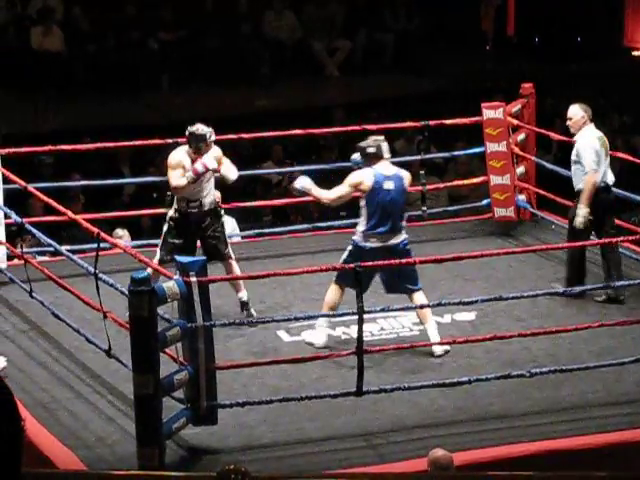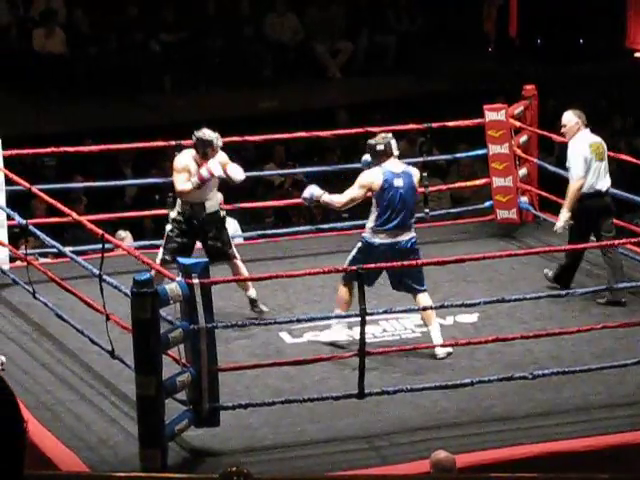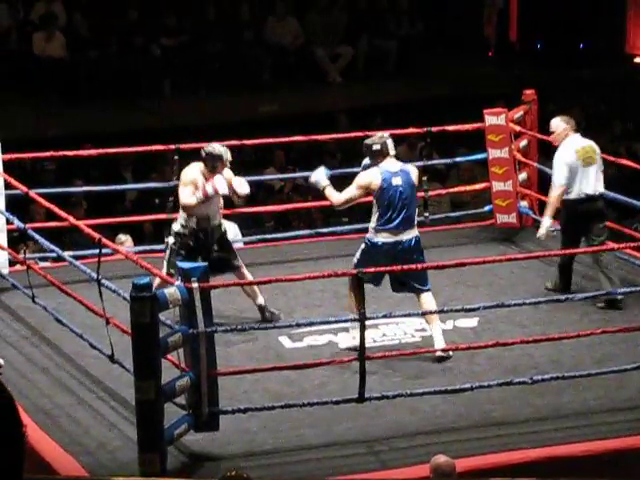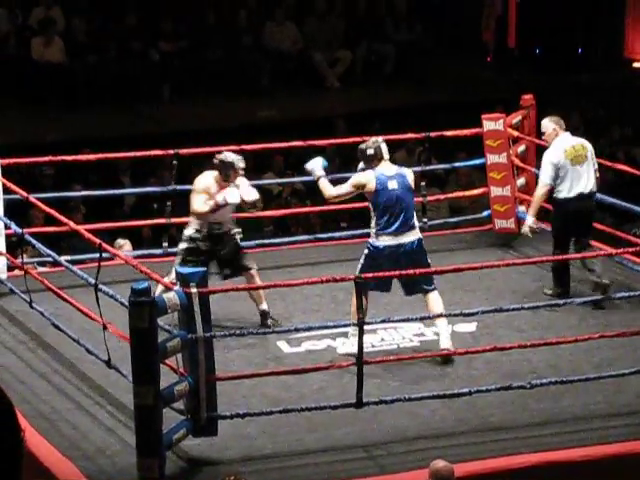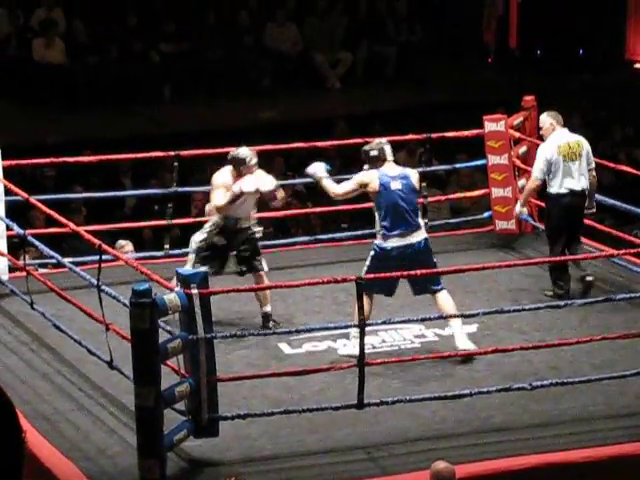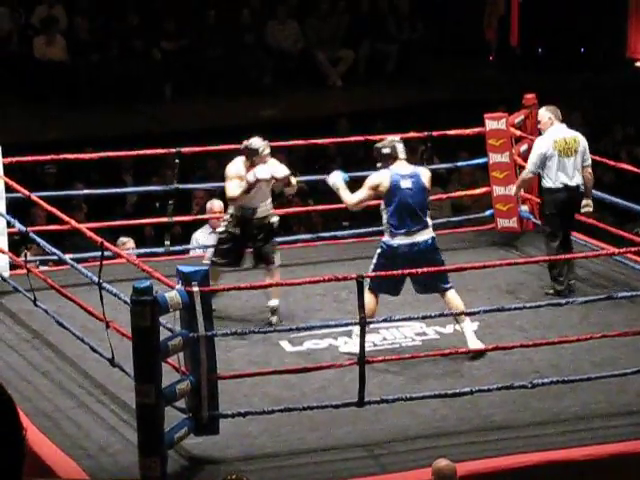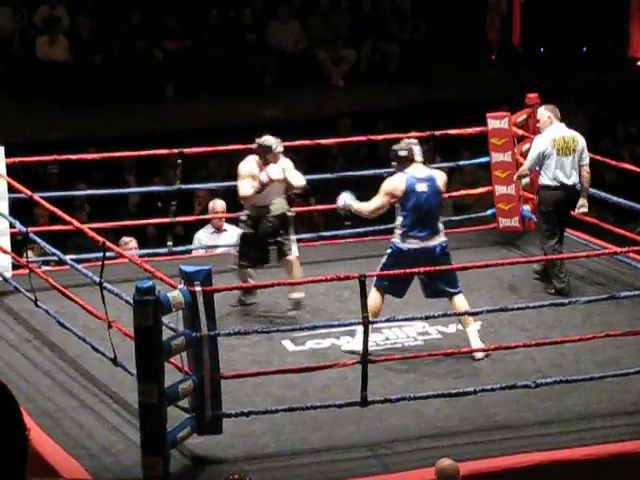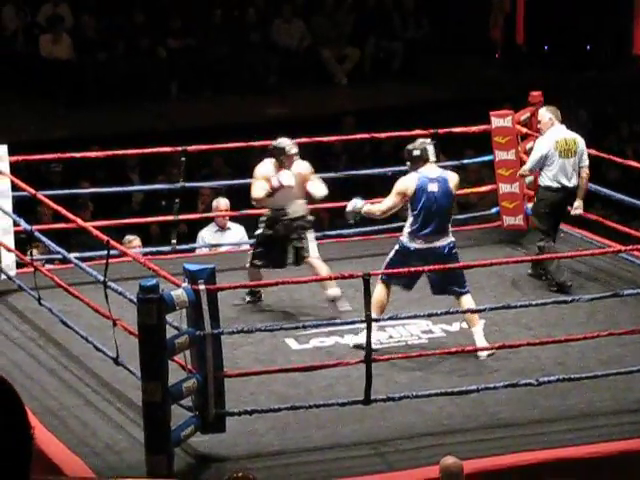
dt=0.1s
person 1, frame 1
left shoulder: (361, 176)
right shoulder: (405, 176)
left elbow: (330, 199)
left wrist: (308, 186)
left hip: (366, 245)
right hip: (397, 244)
left knee: (339, 283)
right knee: (415, 290)
left ankle: (320, 332)
right ankle: (435, 340)
person 1, frame 2
left shoulder: (371, 175)
right shoulder: (414, 174)
left elbow: (340, 203)
left wrist: (318, 194)
left hip: (375, 243)
right hip: (405, 243)
left knee: (347, 278)
right knee: (420, 291)
right ankle: (438, 341)
person 1, frame 3
left shoulder: (370, 176)
right shoulder: (412, 171)
left elbow: (339, 201)
left wrist: (323, 182)
left hip: (379, 243)
right hip: (409, 242)
left knee: (356, 283)
right knee: (423, 291)
right ankle: (439, 343)
person 1, frame 4
left shoulder: (364, 178)
right shoulder: (408, 174)
left elbow: (331, 194)
left wrist: (319, 173)
left hip: (381, 247)
right hip: (411, 243)
right knee: (429, 290)
left ankle: (354, 341)
right ankle: (445, 339)
person 1, frame 5
left shoulder: (369, 178)
right shoulder: (413, 175)
left elbow: (336, 192)
left wrist: (320, 175)
left hip: (387, 248)
right hip: (417, 244)
left knee: (365, 291)
right knee: (438, 290)
left ankle: (355, 342)
right ankle: (461, 339)
person 1, frame 6
left shoulder: (380, 178)
right shoulder: (424, 174)
left elbow: (351, 201)
left wrist: (338, 184)
left hip: (394, 246)
right hip: (425, 243)
left knee: (372, 290)
right knee: (446, 289)
left ankle: (358, 341)
right ankle: (471, 340)
person 1, frame 7
left shoulder: (395, 182)
right shoulder: (440, 177)
left elbow: (369, 211)
left wrist: (350, 203)
left hip: (404, 248)
right hip: (435, 247)
left knee: (378, 289)
right knee: (454, 293)
left ankle: (361, 339)
right ankle: (476, 343)
person 1, frame 8
left shoulder: (407, 182)
right shoulder: (452, 179)
left elbow: (381, 211)
left wrist: (360, 207)
left hip: (411, 247)
right hip: (443, 247)
left knee: (384, 282)
right knee: (462, 293)
left ankle: (370, 334)
right ankle: (481, 343)
person 2, frame 1
left shoulder: (586, 140)
right shoulder: (597, 136)
left elbow: (591, 175)
left wrist: (583, 206)
left hip: (592, 197)
right hip: (605, 195)
left knee: (576, 242)
right knee: (608, 243)
left ankle: (573, 286)
right ankle: (615, 290)
person 2, frame 2
left shoulder: (577, 146)
right shoulder: (598, 141)
left elbow: (577, 182)
left wrist: (566, 211)
left hip: (586, 201)
right hip: (604, 199)
left knee: (576, 244)
right knee: (608, 246)
left ankle: (561, 279)
right ankle: (617, 293)
person 2, frame 3
left shoulder: (564, 152)
right shoulder: (592, 146)
left elbow: (558, 189)
right elbow: (600, 174)
left wrist: (547, 218)
left hip: (576, 206)
right hip: (596, 203)
left knee: (569, 248)
right knee: (598, 249)
left ankle: (562, 286)
right ankle: (612, 292)
person 2, frame 4
left shoulder: (553, 152)
right shoulder: (584, 144)
left elbow: (544, 188)
right elbow: (596, 175)
left wrist: (531, 215)
left hip: (566, 205)
right hip: (587, 201)
left knee: (561, 248)
right knee: (583, 245)
left ankle: (561, 289)
right ankle: (598, 278)
person 2, frame 5
left shoulder: (547, 147)
right shoulder: (581, 142)
left elbow: (535, 181)
right elbow: (592, 174)
left wrist: (520, 203)
right wrist: (591, 199)
left hip: (558, 200)
right hip: (579, 198)
left knee: (556, 246)
right knee: (573, 241)
left ankle: (561, 289)
right ankle: (585, 274)
person 2, frame 6
left shoulder: (543, 141)
right shoulder: (578, 138)
left elbow: (529, 174)
right elbow: (588, 172)
left wrist: (517, 187)
right wrist: (588, 197)
left hip: (553, 195)
right hip: (574, 193)
left knee: (554, 241)
right knee: (565, 237)
left ankle: (560, 285)
right ankle: (568, 277)
person 2, frame 7
left shoulder: (542, 140)
right shoulder: (577, 137)
left elbow: (527, 169)
right elbow: (585, 171)
left wrist: (517, 176)
right wrist: (584, 197)
left hip: (549, 193)
right hip: (570, 192)
left knee: (550, 239)
right knee: (557, 235)
left ankle: (560, 284)
right ankle: (546, 270)
person 2, frame 8
left shoulder: (545, 141)
right shoulder: (577, 139)
left elbow: (529, 170)
right elbow: (584, 173)
left wrist: (520, 173)
right wrist: (579, 199)
left hip: (548, 193)
right hip: (567, 193)
left knee: (544, 238)
right knee: (550, 234)
left ankle: (560, 279)
right ankle: (540, 269)
person 3, frame 1
left shoulder: (215, 152)
right shoulder: (177, 157)
left elbow: (225, 165)
right elbow: (176, 188)
left wrist: (228, 172)
right wrist: (196, 173)
left hip: (208, 212)
right hip: (183, 213)
left knee: (227, 258)
right knee: (161, 261)
left ankle: (244, 302)
person 3, frame 2
left shoulder: (220, 157)
right shoulder: (183, 160)
left elbow: (232, 174)
right elbow: (181, 192)
left wrist: (236, 175)
right wrist: (202, 178)
left hip: (211, 215)
right hip: (185, 217)
left knee: (233, 259)
right knee: (164, 262)
left ankle: (254, 301)
person 3, frame 3
left shoulder: (225, 174)
right shoulder: (190, 174)
left elbow: (238, 198)
right elbow: (185, 205)
left wrist: (240, 191)
right wrist: (206, 194)
left hip: (213, 228)
right hip: (188, 230)
left knee: (239, 269)
right knee: (169, 273)
left ankle: (263, 308)
person 3, frame 4
left shoulder: (240, 181)
right shoulder: (204, 182)
left elbow: (253, 204)
right elbow: (196, 212)
left wrist: (252, 200)
right wrist: (219, 203)
left hip: (226, 233)
right hip: (200, 234)
left knee: (250, 273)
right knee: (176, 278)
left ankle: (264, 314)
person 3, frame 5
left shoulder: (259, 176)
right shoulder: (222, 177)
left elbow: (278, 202)
right elbow: (217, 208)
left wrist: (273, 191)
right wrist: (237, 192)
left hip: (245, 229)
right hip: (220, 228)
left knee: (260, 273)
left ankle: (267, 315)
person 3, frame 6
left shoulder: (272, 165)
right shoulder: (235, 168)
left elbow: (291, 190)
right elbow: (232, 198)
left wrist: (286, 178)
right wrist: (252, 181)
left hip: (263, 219)
right hip: (238, 218)
left knee: (271, 264)
right knee: (215, 261)
left ankle: (273, 308)
person 3, frame 7
left shoulder: (284, 163)
right shoulder: (247, 167)
left elbow: (297, 188)
right elbow: (244, 198)
left wrist: (296, 182)
right wrist: (264, 181)
left hip: (278, 215)
right hip: (254, 218)
left knee: (290, 257)
right knee: (244, 264)
left ankle: (297, 297)
right ankle: (249, 291)
person 3, frame 8
left shoulder: (302, 167)
right shoulder: (263, 169)
left elbow: (314, 186)
right elbow: (256, 200)
left wrist: (318, 190)
right wrist: (273, 188)
left hip: (298, 219)
right hip: (274, 220)
left knee: (311, 259)
right knee: (255, 262)
left ankle: (334, 296)
right ankle: (254, 293)
